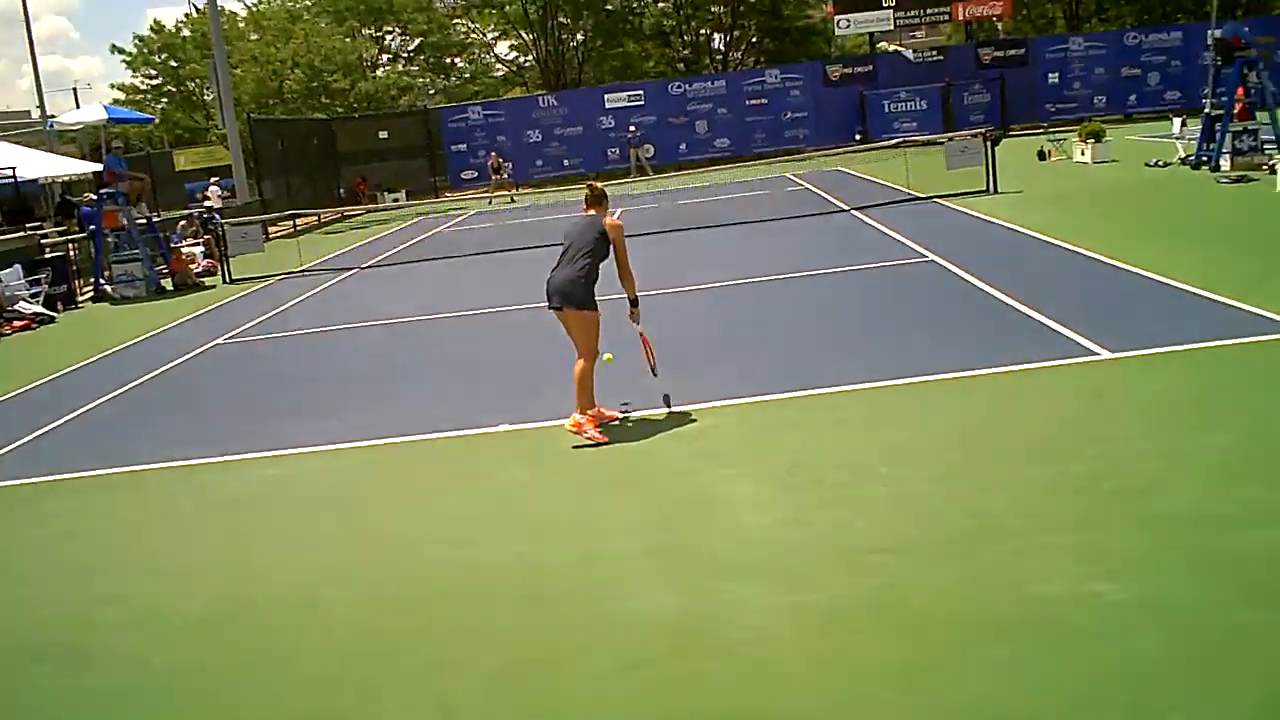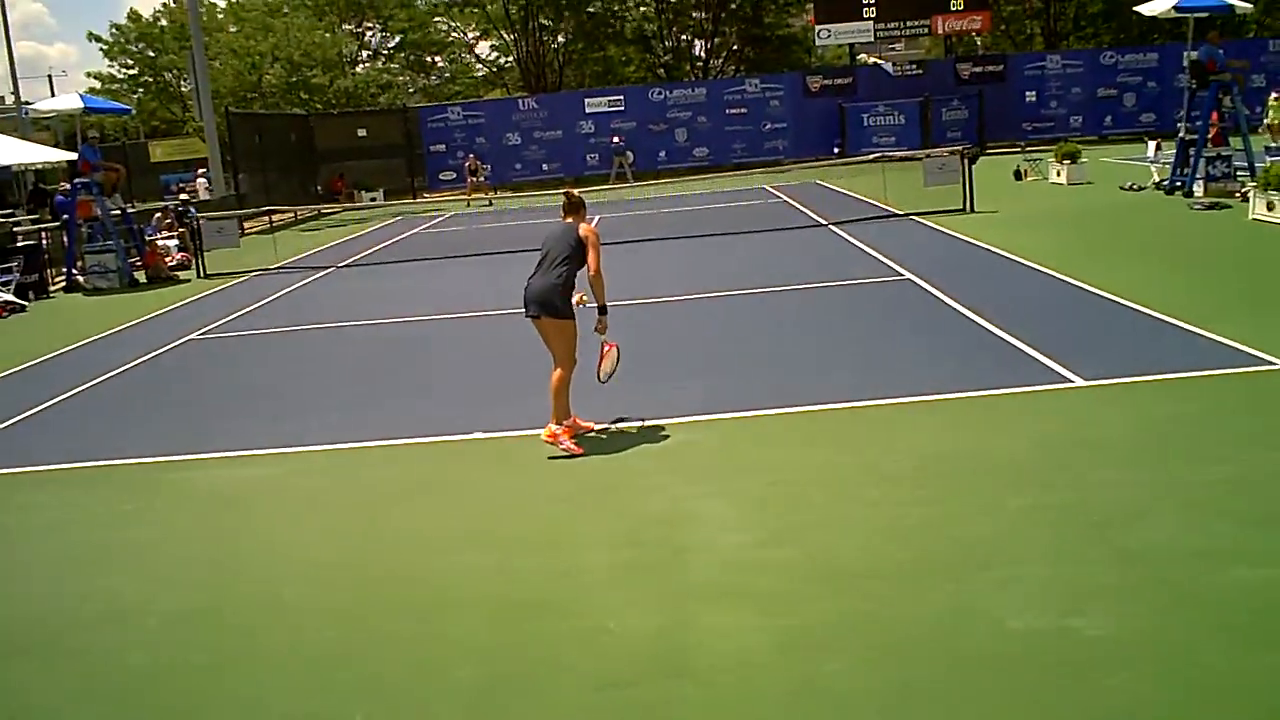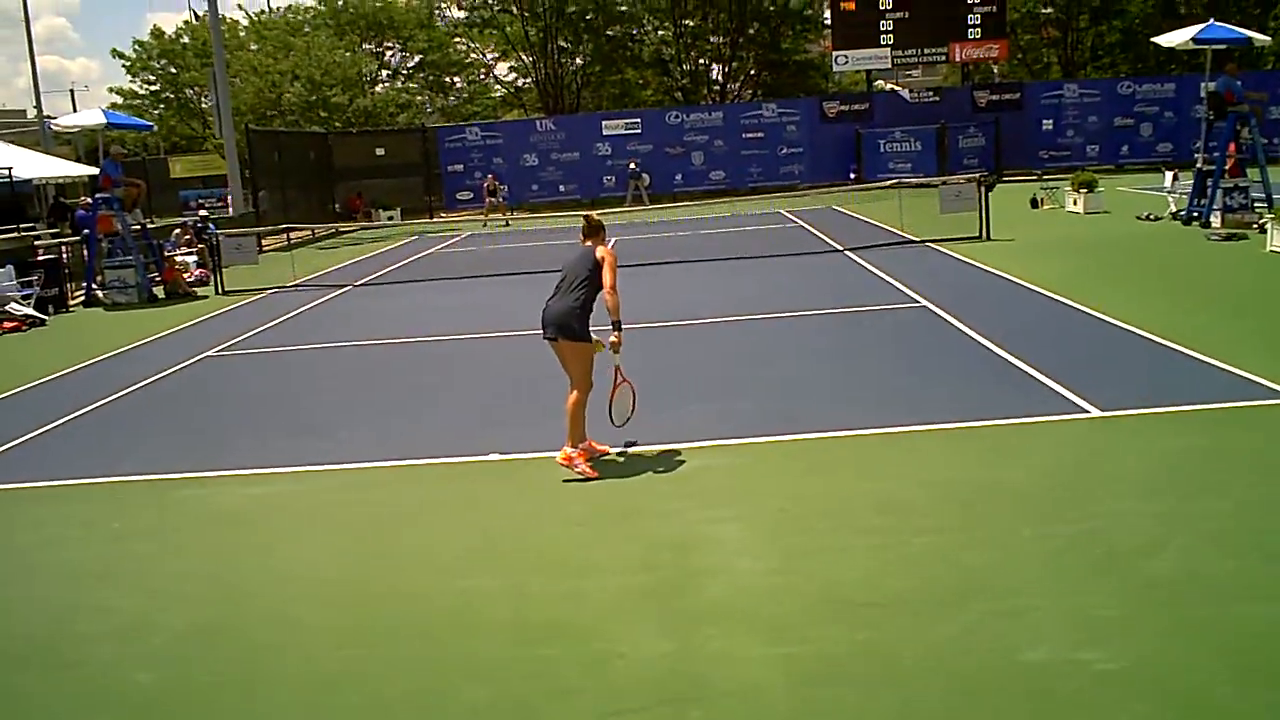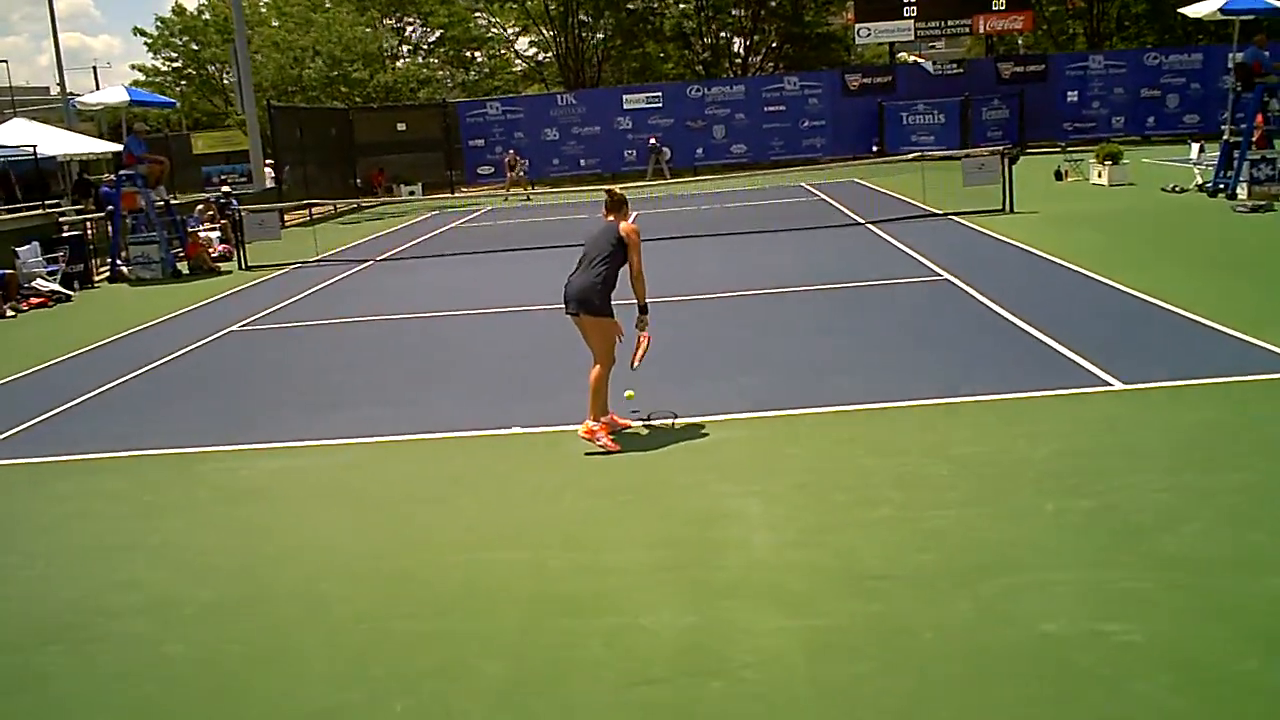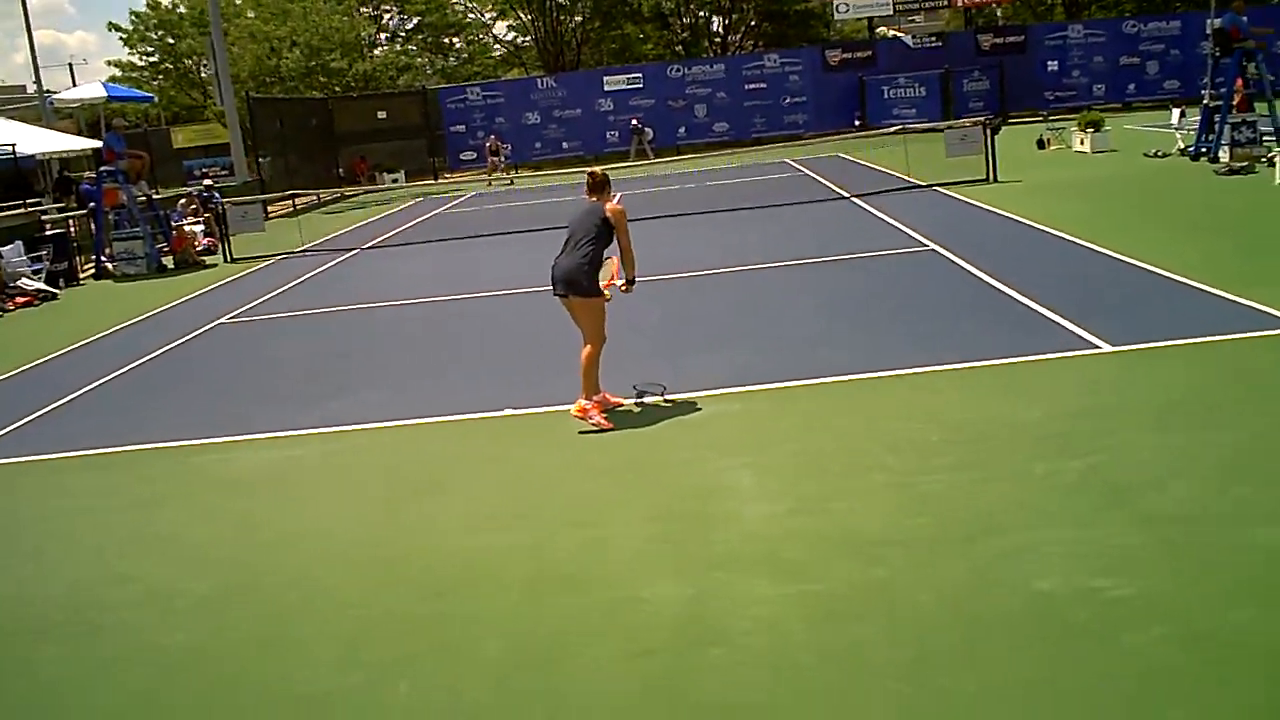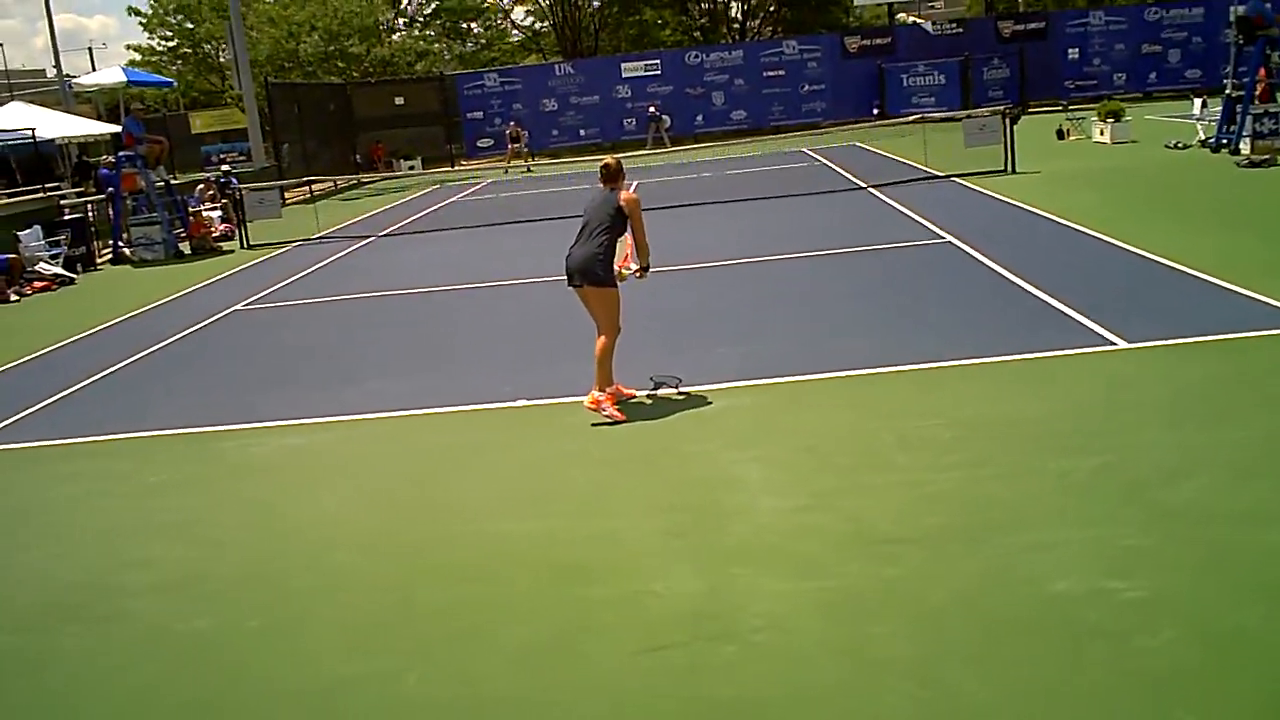
dt=0.4s
person 1, frame 1
left shoulder: (574, 226)
right shoulder: (612, 224)
right elbow: (623, 269)
left wrist: (585, 304)
right wrist: (634, 303)
left hip: (555, 285)
right hip: (576, 286)
left knee: (586, 353)
right knee: (587, 354)
left ankle: (590, 409)
right ankle: (579, 417)
person 1, frame 2
left shoulder: (553, 233)
right shoulder: (587, 231)
right elbow: (594, 272)
left wrist: (570, 299)
right wrist: (602, 311)
left hip: (532, 293)
right hip: (553, 295)
left knee: (564, 362)
right knee: (565, 364)
left ankle: (566, 419)
right ankle: (555, 427)
person 1, frame 3
left shoulder: (574, 256)
right shoulder: (605, 252)
right elbow: (609, 289)
left wrist: (588, 338)
right wrist: (616, 327)
left hip: (550, 315)
right hip: (570, 317)
left knee: (580, 385)
right knee: (581, 386)
left ankle: (581, 443)
right ankle: (570, 450)
person 1, frame 4
left shoulder: (597, 232)
right shoulder: (629, 229)
right elbow: (636, 273)
left wrist: (609, 320)
right wrist: (643, 310)
left hip: (572, 291)
right hip: (592, 293)
left knee: (604, 359)
right knee: (604, 361)
left ankle: (604, 416)
right ankle: (592, 424)
person 1, frame 5
left shoulder: (581, 211)
right shoulder: (614, 209)
right elbow: (626, 251)
left wrist: (595, 288)
right wrist: (629, 280)
left hip: (560, 272)
right hip: (579, 274)
left knee: (593, 338)
right knee: (594, 340)
left ankle: (596, 395)
right ankle: (584, 403)
person 1, frame 6
left shoulder: (593, 199)
right shoulder: (628, 198)
right elbow: (640, 240)
left wrist: (611, 269)
right wrist: (643, 266)
left hip: (574, 262)
right hip: (594, 264)
left knee: (606, 329)
right knee: (609, 331)
left ankle: (609, 387)
right ankle: (597, 395)
